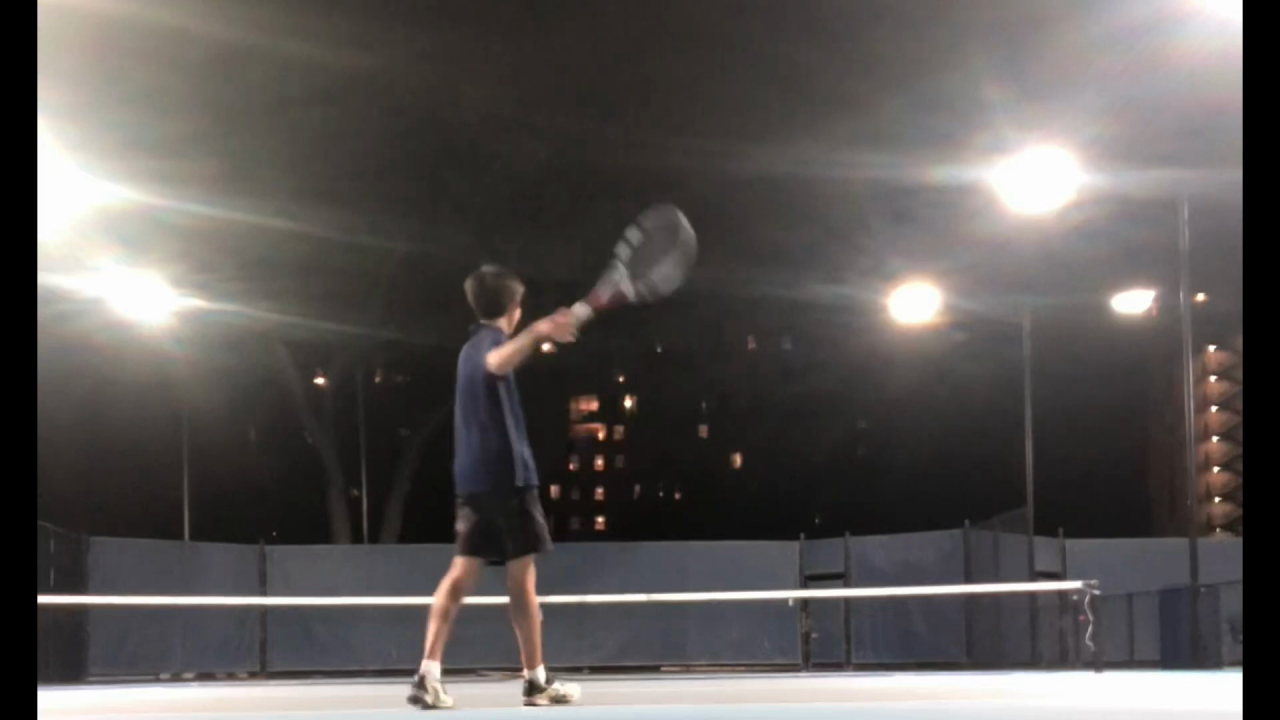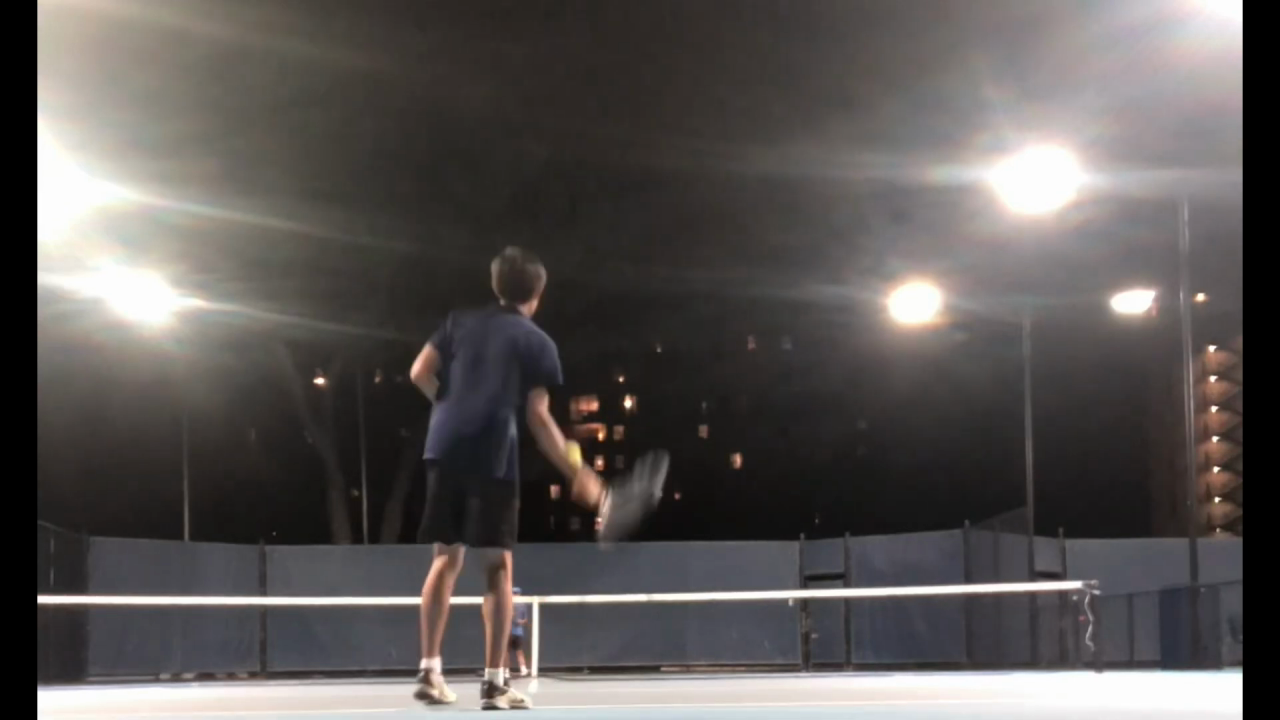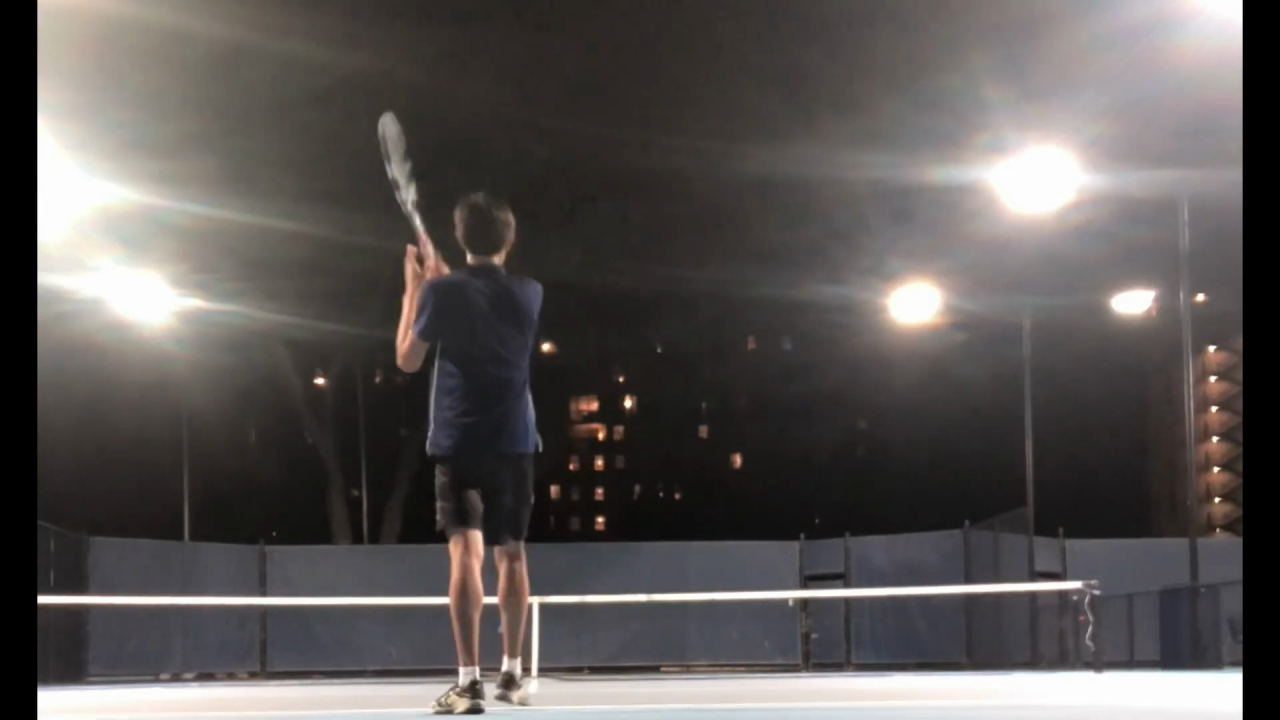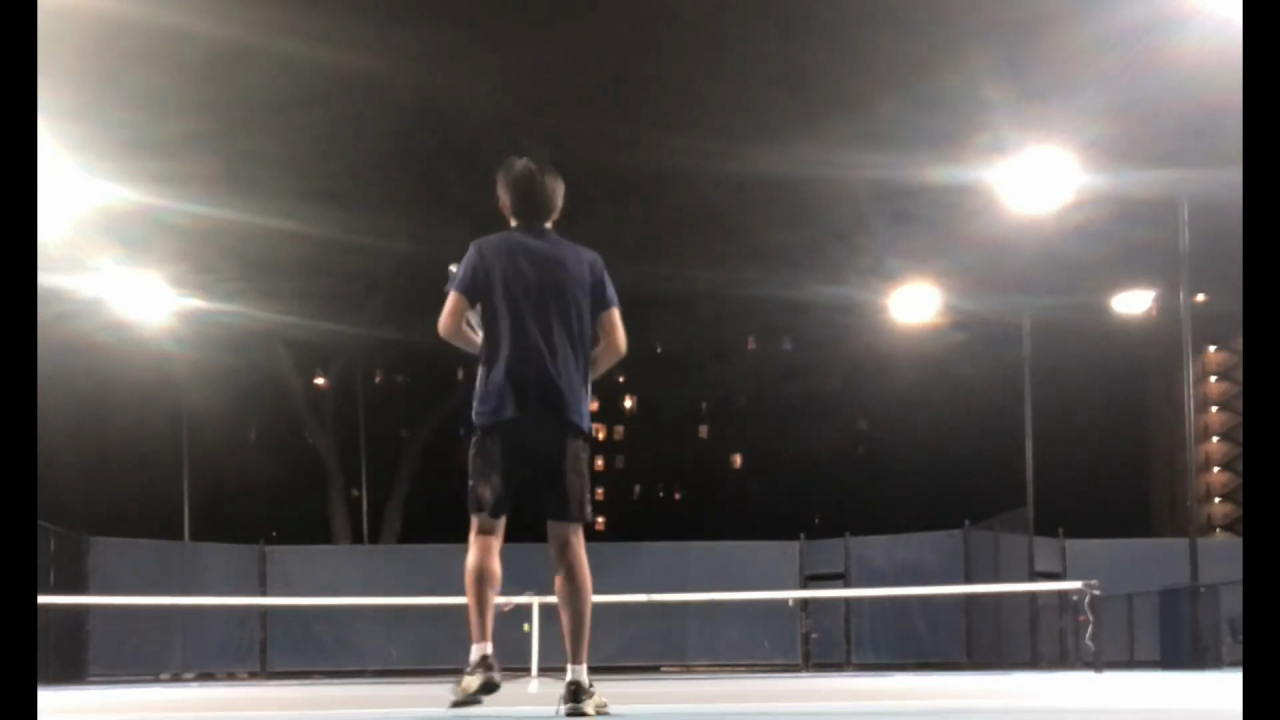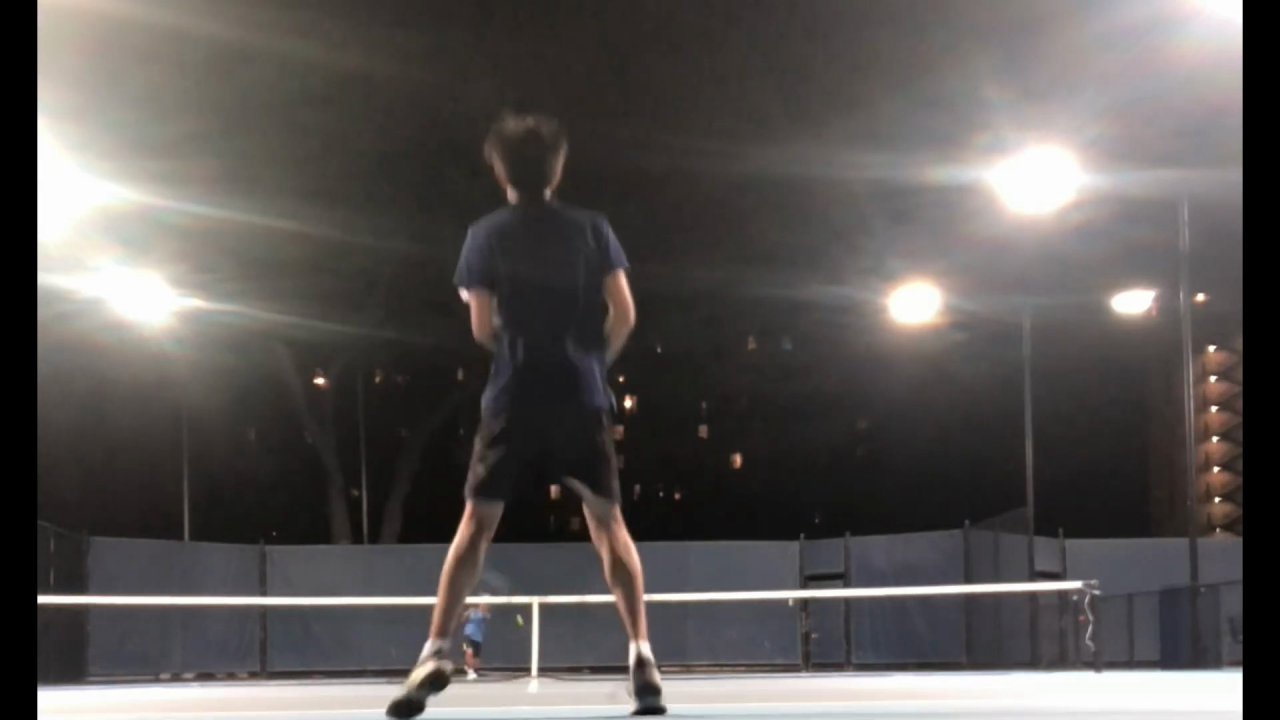
dt=0.7s
person 1, frame 1
left shoulder: (470, 350)
right shoulder: (495, 339)
right elbow: (497, 363)
right wrist: (539, 332)
left hip: (471, 478)
right hip: (508, 473)
left knee: (460, 576)
right knee: (522, 576)
left ankle: (427, 676)
right ankle: (536, 681)
person 1, frame 2
left shoulder: (461, 321)
right shoulder: (538, 342)
left elbow: (420, 373)
right elbow: (540, 420)
right wrist: (580, 477)
left hip: (445, 448)
right hip: (491, 458)
left knee: (446, 559)
right knee: (496, 566)
left ankle: (430, 672)
right ankle: (494, 682)
person 1, frame 3
left shoulder: (441, 291)
right shoulder: (530, 294)
left elbow: (406, 360)
left wrist: (415, 293)
left hip: (456, 437)
right hip: (513, 439)
left knee: (466, 552)
right knee: (512, 553)
left ankle: (468, 682)
right ankle: (510, 671)
person 1, frame 4
left shoulder: (485, 252)
right shoulder: (587, 261)
left elbow: (448, 326)
right elbow: (615, 343)
left hip: (503, 410)
right hip: (565, 415)
left knee: (485, 534)
right knee: (568, 543)
left ankle: (482, 657)
person 1, frame 5
left shoulder: (485, 235)
right shoulder: (593, 228)
left elbow: (484, 327)
right elbow: (624, 312)
left hip: (515, 396)
right hip: (582, 395)
left knee: (477, 523)
right knee: (609, 525)
left ankle: (435, 656)
right ankle: (641, 659)
